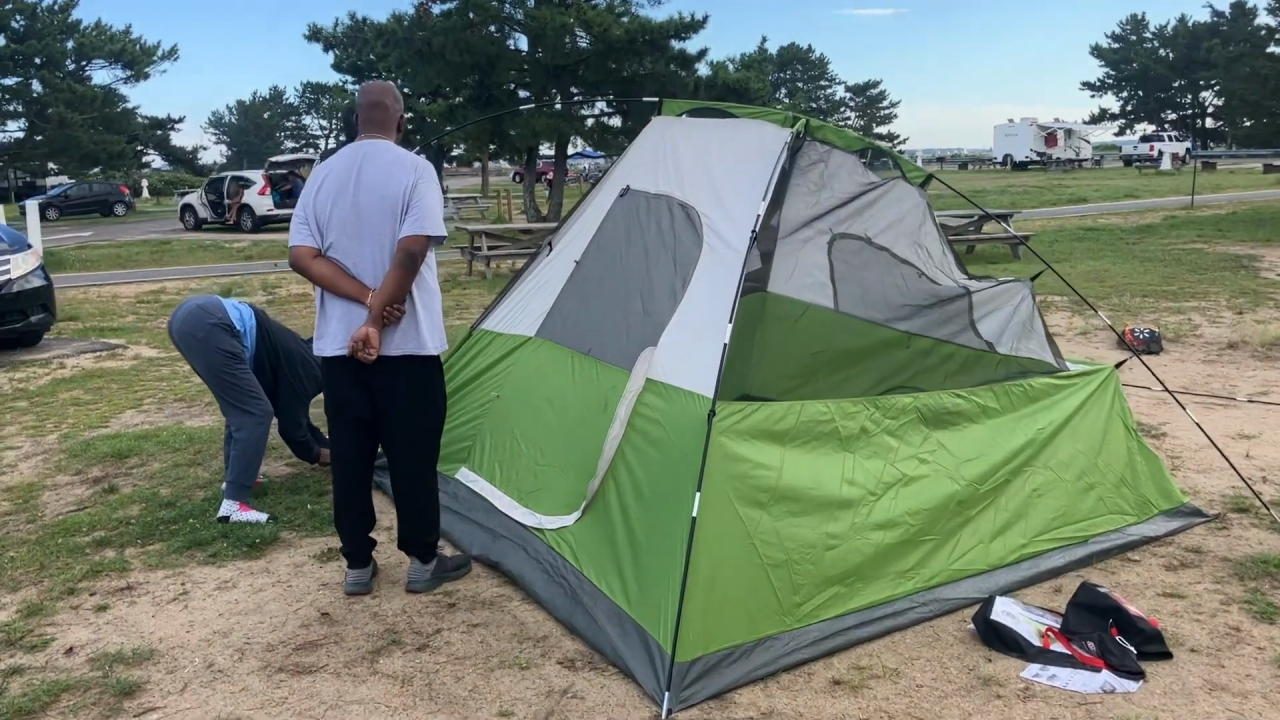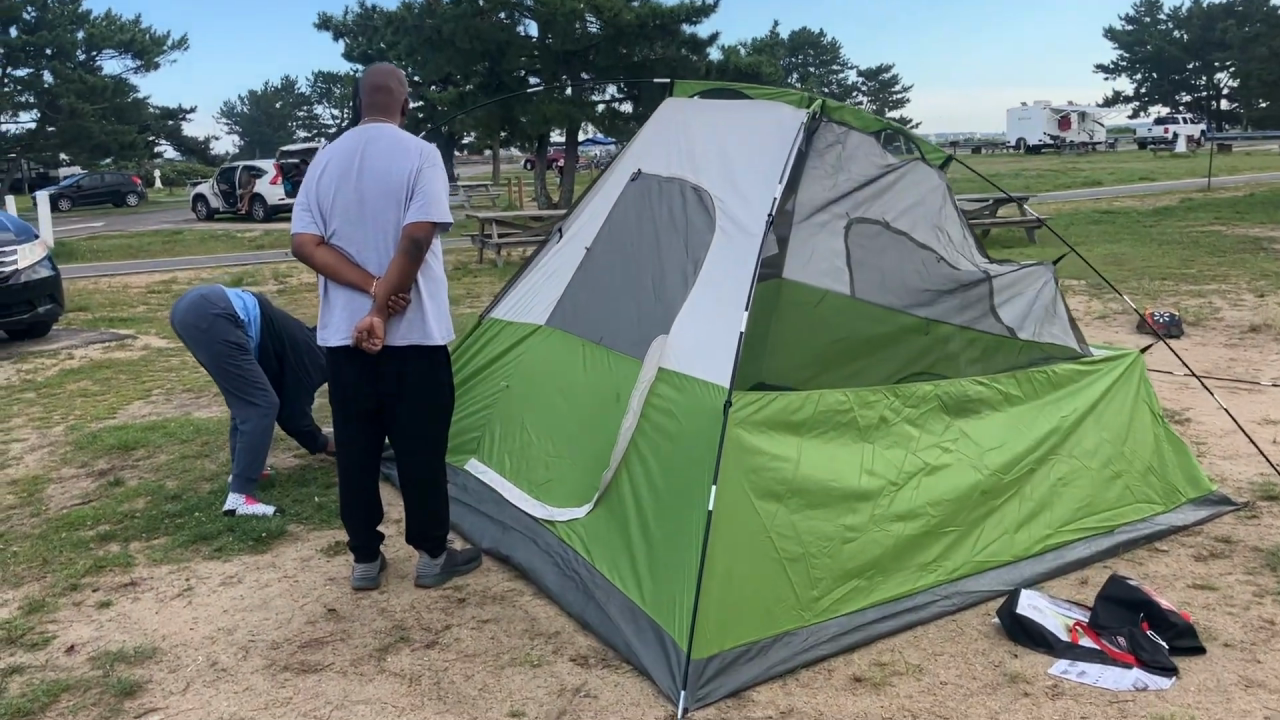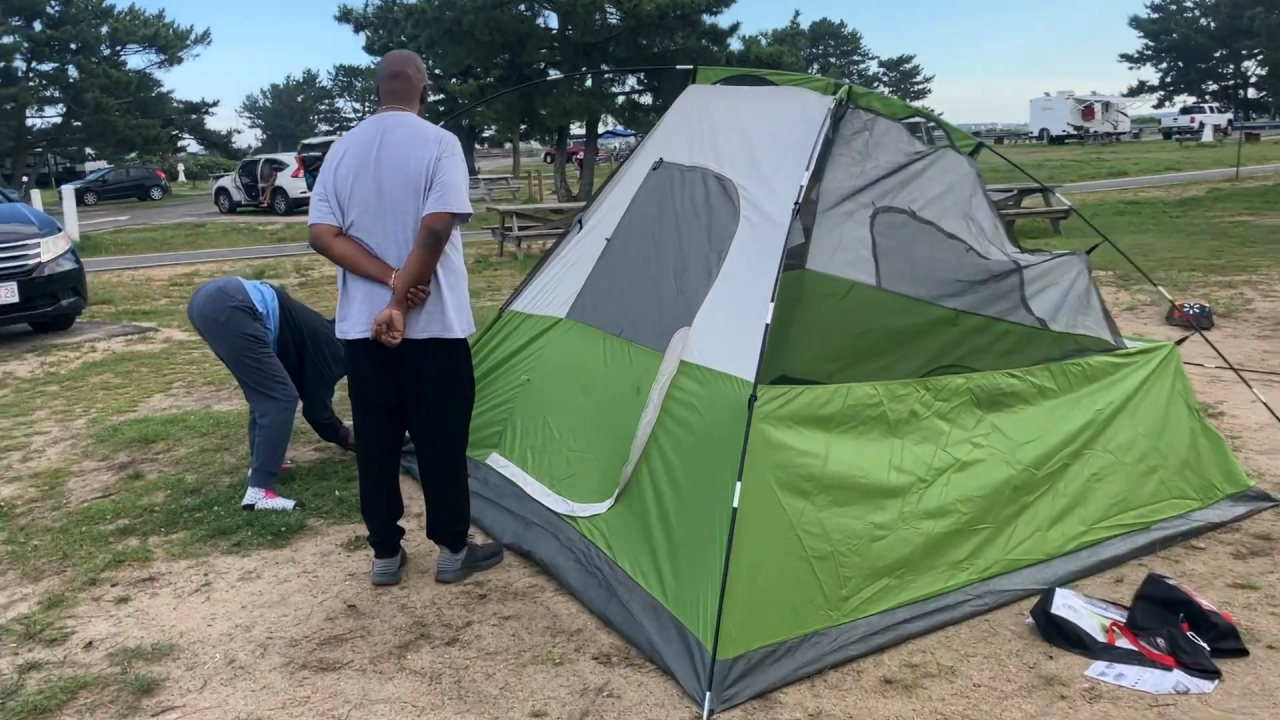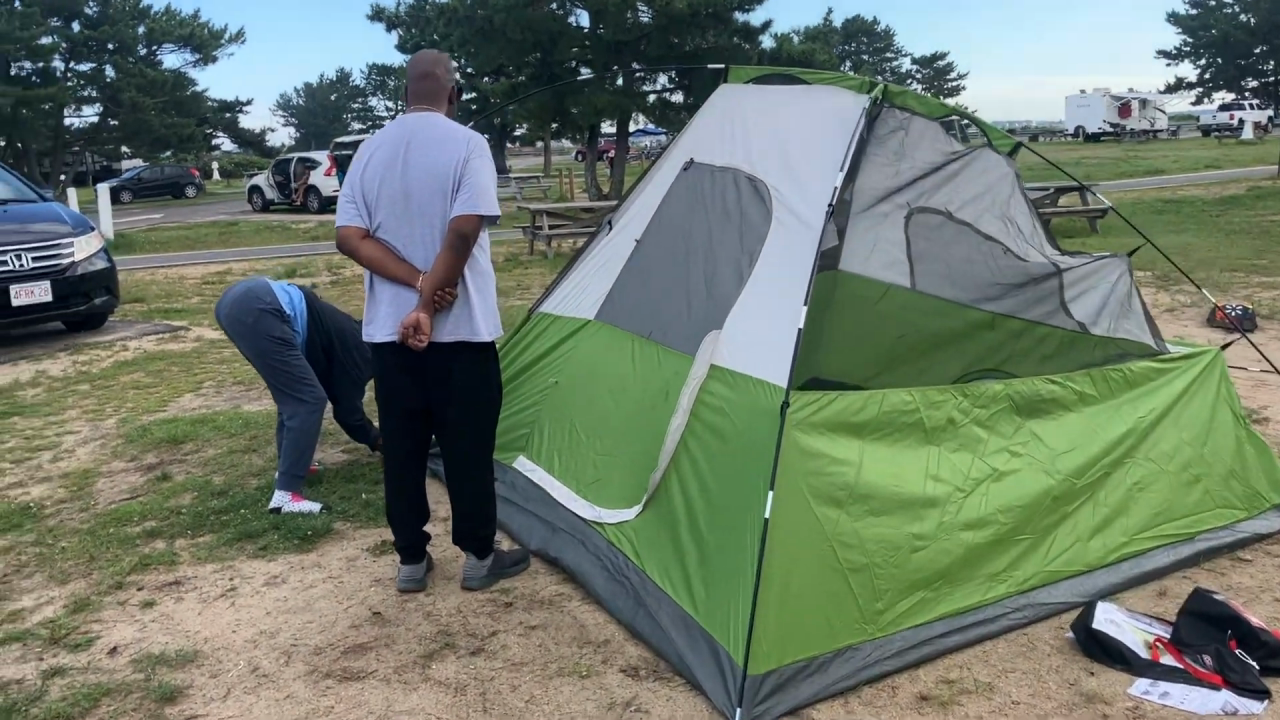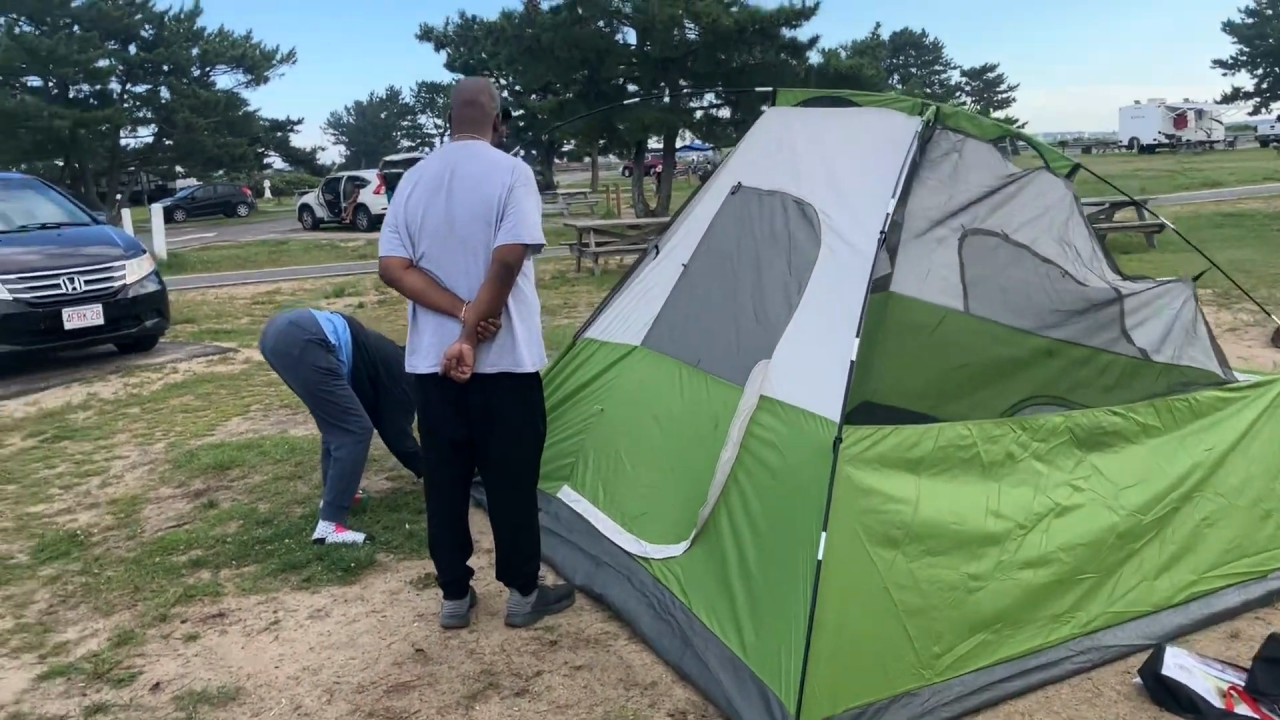
dt=0.2s
person 1, frame 1
left shoulder: (323, 173)
right shoulder: (414, 169)
left elbow: (301, 256)
right elbow: (411, 251)
left wrist: (366, 301)
right wrist: (377, 319)
left hip: (337, 344)
right hip: (406, 342)
left knee: (349, 455)
right knee: (413, 454)
left ankle: (357, 564)
right ankle: (424, 561)
person 1, frame 2
left shoulder: (326, 158)
right shoulder: (419, 154)
left elbow: (304, 244)
right elbow: (416, 239)
left wrist: (371, 289)
right wrist: (382, 308)
left hip: (342, 333)
right hip: (411, 331)
left knee: (355, 447)
right knee: (421, 446)
left ankle: (365, 558)
right ankle: (433, 555)
person 1, frame 3
left shoulder: (343, 148)
right shoulder: (439, 143)
left elbow: (322, 235)
right elbow: (435, 230)
left wrist: (390, 282)
right wrist: (402, 300)
left hip: (361, 326)
right hip: (432, 324)
left knee: (375, 442)
right knee: (441, 440)
left ankle: (385, 553)
right ankle: (453, 550)
person 1, frame 4
left shoulder: (370, 149)
right shoulder: (466, 144)
left elbow: (349, 237)
right elbow: (463, 231)
left wrist: (418, 284)
right wrist: (430, 301)
left hip: (388, 329)
right hip: (458, 327)
left knee: (402, 446)
right knee: (468, 445)
left ankle: (411, 560)
right ankle: (479, 557)
person 1, frame 5
left shoulder: (414, 177)
right shoulder: (511, 172)
left elbow: (392, 267)
right elbow: (507, 261)
left wrist: (461, 316)
right wrist: (472, 335)
left hip: (431, 360)
right hip: (503, 358)
left knee: (444, 478)
right knee: (512, 478)
left ankle: (454, 595)
right ankle: (523, 593)
person 2, frame 1
left shoulder: (303, 356)
right shoulder: (305, 368)
left elbow: (291, 415)
right elbow: (291, 426)
right wrist: (318, 455)
left hip: (188, 315)
right hip: (210, 326)
left knee: (243, 408)
right knee: (254, 413)
person 2, frame 2
left shoulder: (306, 345)
right shoulder: (312, 356)
right elbow: (296, 417)
right wrist: (324, 445)
left hip: (192, 304)
right hip: (216, 315)
left knee: (246, 400)
right knee: (259, 405)
left ankle: (240, 473)
right ankle: (239, 498)
person 2, frame 3
left shoulder: (325, 335)
right shoulder: (332, 349)
right elbow: (317, 410)
right wrist: (347, 439)
left hip: (210, 297)
right hip: (232, 308)
left knee: (265, 394)
right knee: (279, 399)
left ankle: (260, 466)
right ankle: (259, 493)
person 2, frame 4
left shoulder: (346, 333)
right shoulder: (356, 350)
right elbow: (348, 411)
right wrist: (378, 441)
left hip: (236, 300)
right hip: (261, 311)
left knee: (293, 395)
right knee: (308, 400)
left ankle: (287, 465)
right ankle: (285, 496)
person 2, frame 5
left shoulder: (393, 361)
right shoulder: (399, 374)
right elbow: (398, 436)
left hip: (283, 328)
right hip: (303, 341)
left knee: (339, 423)
right knee: (354, 430)
left ankle: (333, 496)
right ankle: (329, 527)
